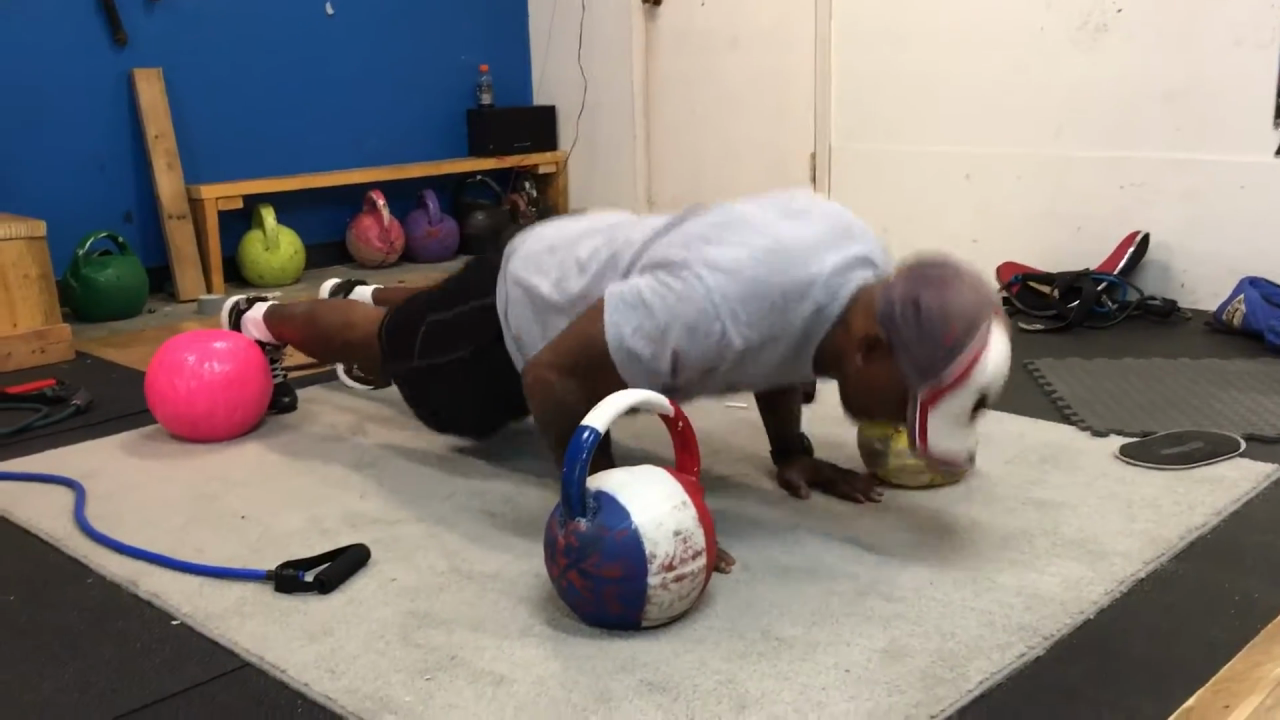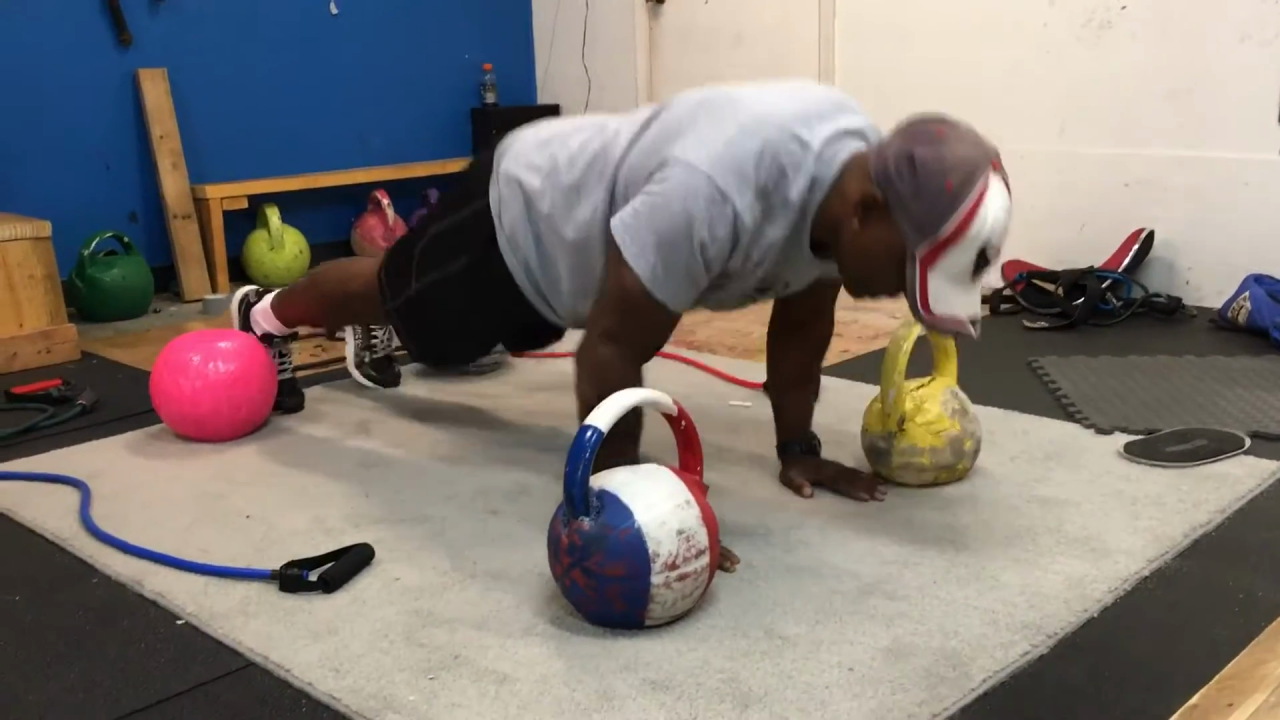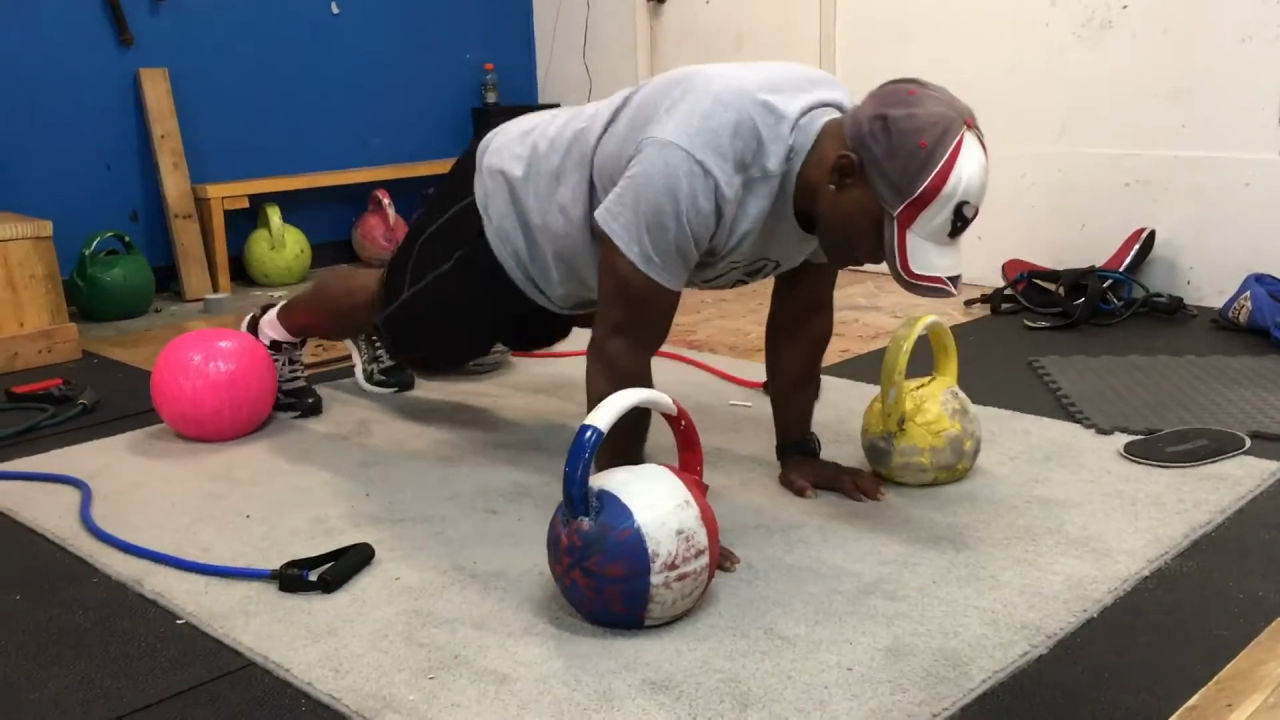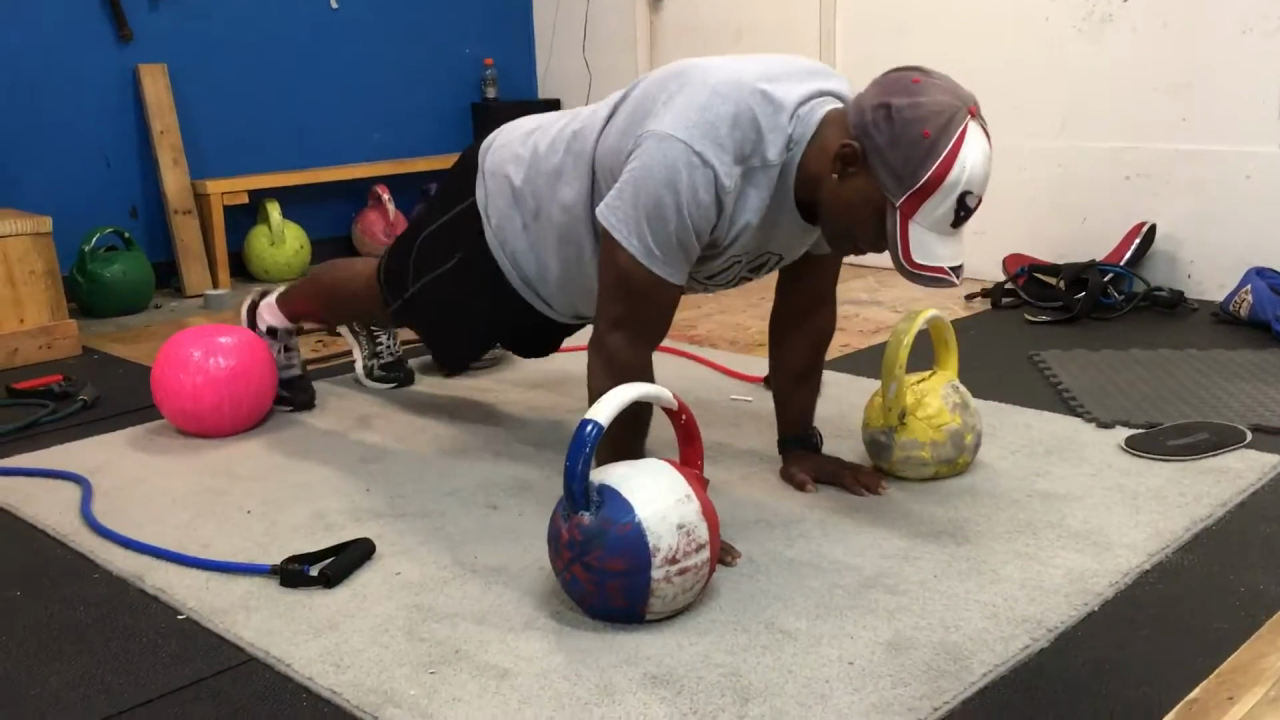
dt=0.2s
person 1, frame 1
left shoulder: (869, 275)
right shoulder: (723, 306)
right elbow: (550, 379)
left wrist: (791, 452)
left hip: (592, 261)
right hip: (528, 309)
left knee: (431, 320)
right knee: (389, 345)
left ankle: (363, 293)
right ankle: (257, 318)
person 1, frame 2
left shoulder: (858, 172)
right shoulder: (716, 189)
left elbow: (799, 310)
right elbow: (611, 351)
left wrist: (797, 449)
left hip: (593, 210)
right hip: (525, 209)
left knee: (430, 296)
right knee: (391, 295)
left ankle: (365, 341)
right ankle: (266, 311)
person 1, frame 3
left shoulder: (841, 152)
right shoulder: (695, 163)
left elbow: (801, 313)
right elbow: (622, 345)
left wrist: (798, 452)
left hip: (565, 233)
right hip: (508, 206)
left knee: (462, 325)
right knee: (399, 312)
left ankle: (371, 345)
right ankle: (275, 327)
person 1, frame 4
left shoulder: (839, 152)
right shoulder: (695, 157)
left elbow: (806, 308)
right elbow: (623, 341)
left wrist: (799, 445)
left hip: (565, 256)
right hip: (508, 209)
left knee: (448, 319)
right knee: (396, 291)
left ankle: (370, 340)
right ankle: (273, 313)
